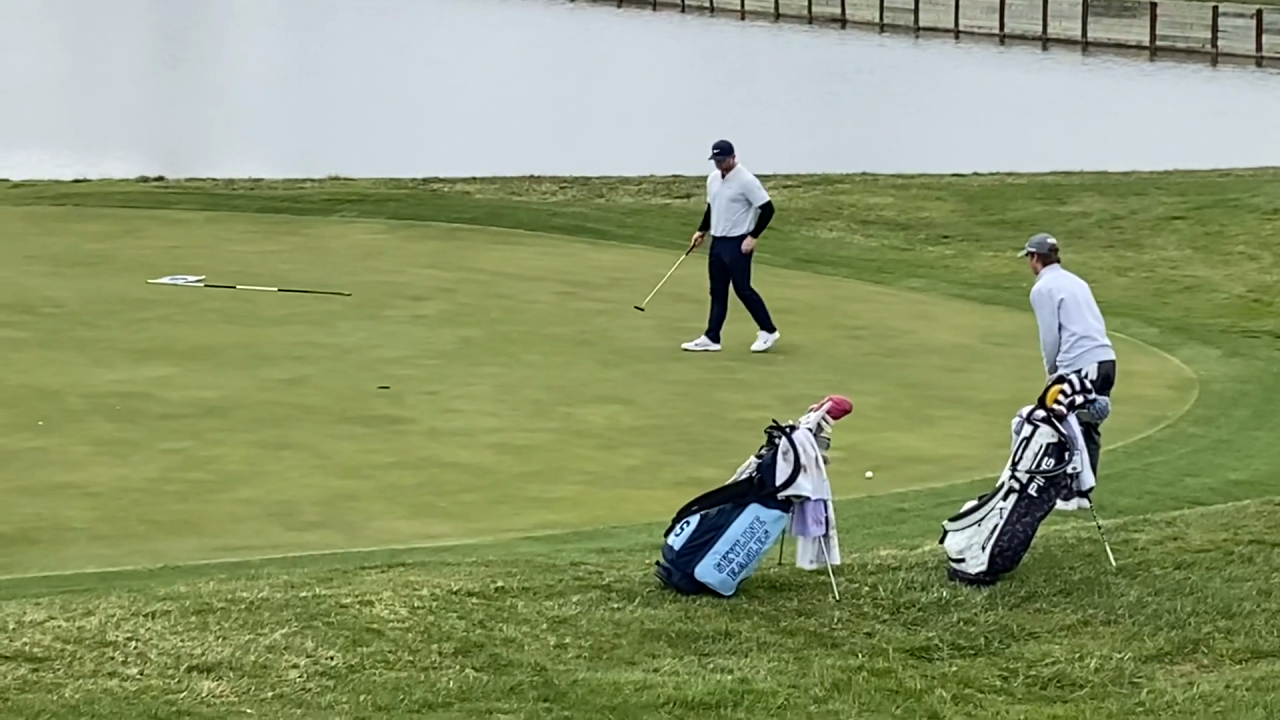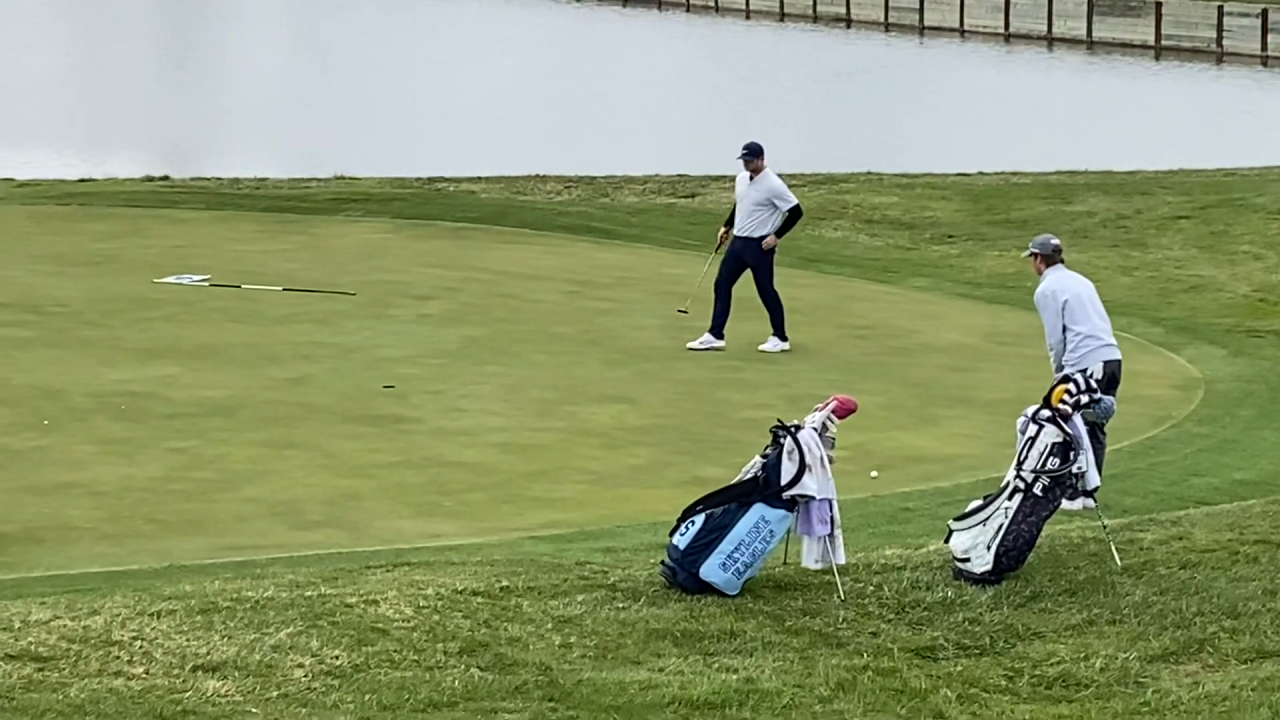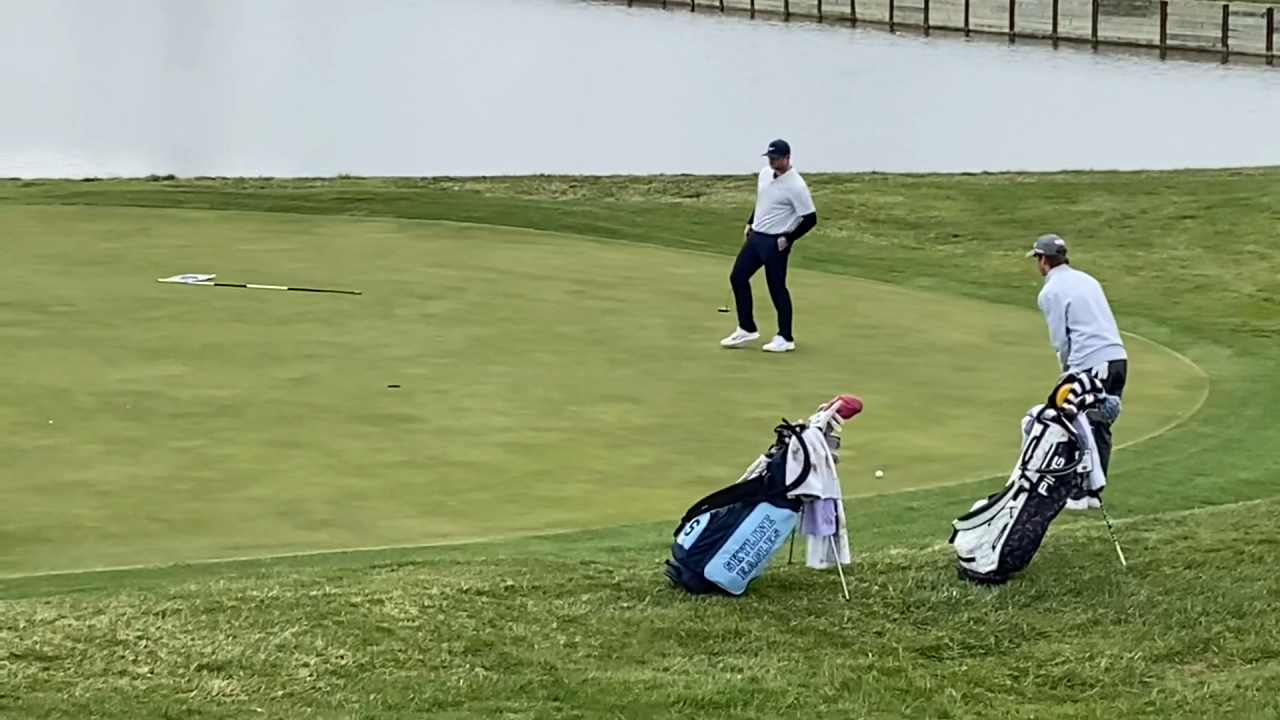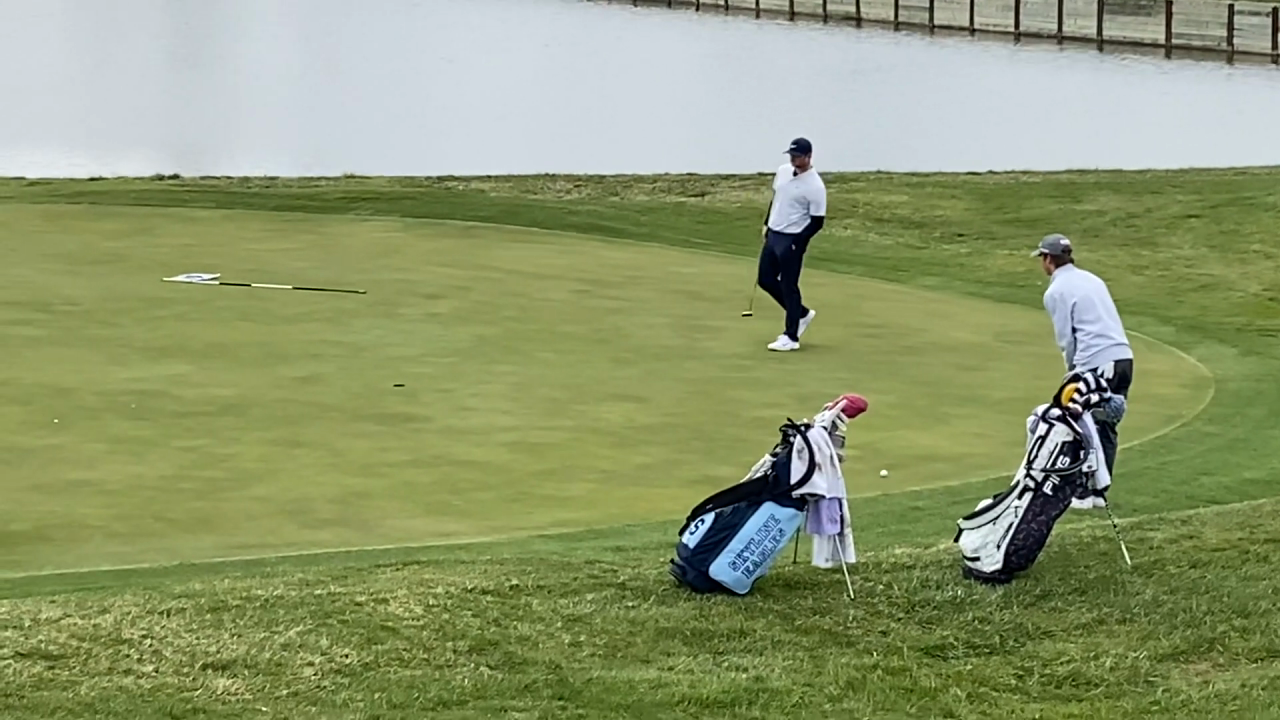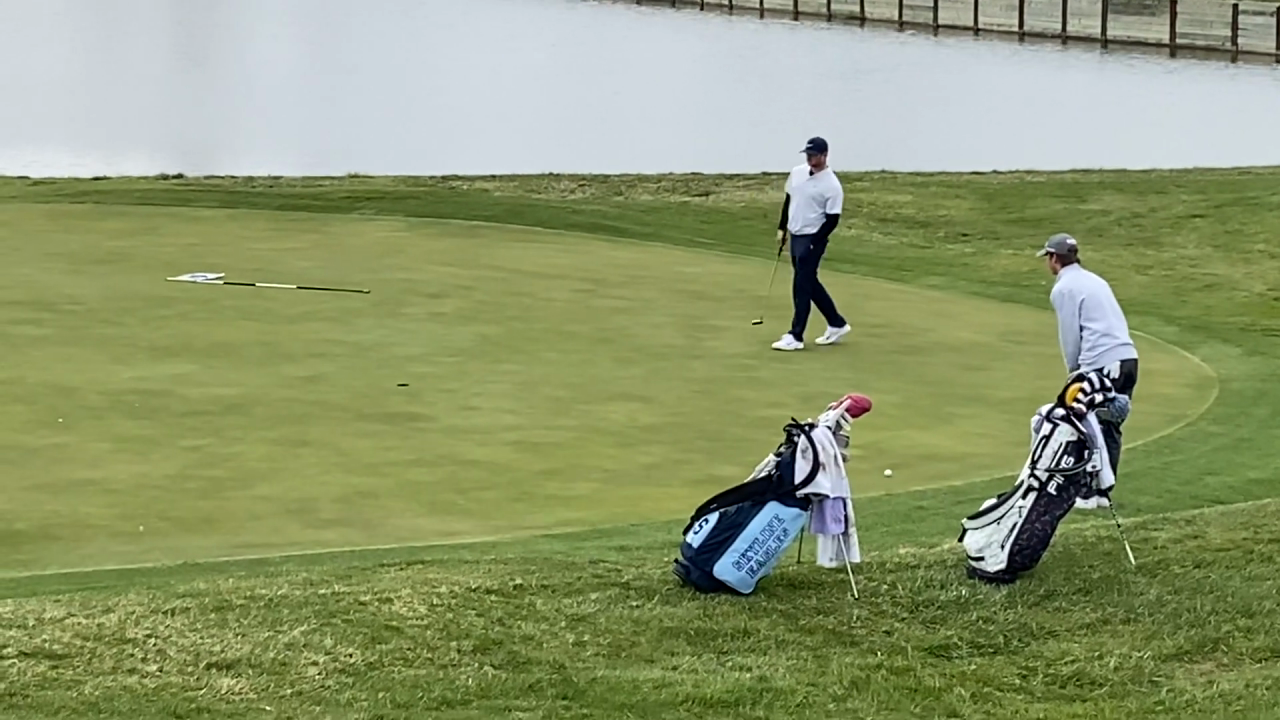
dt=0.2s
person 1, frame 1
left shoulder: (1042, 289)
right shoulder: (1075, 281)
left elbow: (1050, 337)
left wrist: (1051, 372)
left hip: (1078, 366)
right hip: (1105, 360)
right knee: (1089, 429)
left ankle: (1068, 495)
right ankle: (1082, 493)
person 1, frame 2
left shoulder: (1046, 289)
right shoulder: (1080, 279)
left elbow: (1055, 338)
left wrist: (1058, 371)
left hip: (1084, 366)
right hip: (1111, 360)
right knee: (1095, 429)
left ankle: (1072, 494)
person 1, frame 3
left shoulder: (1050, 292)
right shoulder: (1086, 279)
left elbow: (1060, 339)
left wrist: (1068, 371)
left hip: (1089, 365)
right hip: (1117, 359)
right knee: (1101, 428)
left ankle: (1077, 493)
person 1, frame 4
left shoulder: (1056, 291)
right shoulder: (1091, 279)
left elbow: (1066, 338)
left wrist: (1074, 370)
left hip: (1095, 364)
right hip: (1123, 358)
right knee: (1106, 428)
left ankle: (1083, 493)
right ankle: (1098, 491)
person 1, frame 5
left shoulder: (1063, 289)
right shoulder: (1093, 280)
left elbow: (1070, 337)
left wrist: (1074, 372)
right wrist: (1082, 368)
left hip: (1100, 364)
right hip: (1128, 358)
right knee: (1110, 428)
left ankle: (1087, 493)
right ankle: (1102, 491)
person 2, frame 1
left shoulder: (747, 181)
right shoulder: (713, 179)
left elbow: (767, 209)
left wrist: (753, 236)
right wrist: (702, 230)
left hip: (739, 244)
right hip: (717, 242)
left knee: (742, 289)
right knee: (717, 290)
left ankle: (768, 331)
right ankle: (712, 338)
person 2, frame 2
left shoulder: (773, 184)
right shoulder: (741, 179)
left elbow: (796, 212)
left wrist: (777, 236)
right wrist: (726, 227)
left hip: (759, 245)
right hip: (738, 241)
left knee: (766, 290)
right knee: (722, 284)
left ankle: (780, 338)
right ankle: (715, 335)
person 2, frame 3
left shoulder: (796, 185)
right shoulder: (764, 174)
left elbow: (810, 219)
left wrist: (788, 238)
right wrist: (750, 223)
left hip: (776, 242)
right hip: (756, 236)
left knee: (777, 289)
right knee: (737, 277)
left ankle: (785, 337)
right ankle: (747, 329)
person 2, frame 4
left shoulder: (815, 186)
right shoulder: (783, 171)
left elbow: (817, 222)
left wrist: (797, 243)
right wrist: (767, 223)
left hip: (792, 240)
right hip: (773, 235)
left knee: (788, 287)
right knee: (765, 280)
left ankle: (790, 336)
right ankle: (801, 314)
person 2, frame 5
left shoulder: (832, 185)
right shoulder: (796, 173)
left elbow: (832, 220)
left wrist: (813, 243)
right wrist: (782, 228)
left hip: (812, 241)
right hip: (795, 237)
left knee: (803, 287)
right knee: (810, 284)
left ankle: (796, 336)
right ankle: (837, 324)
